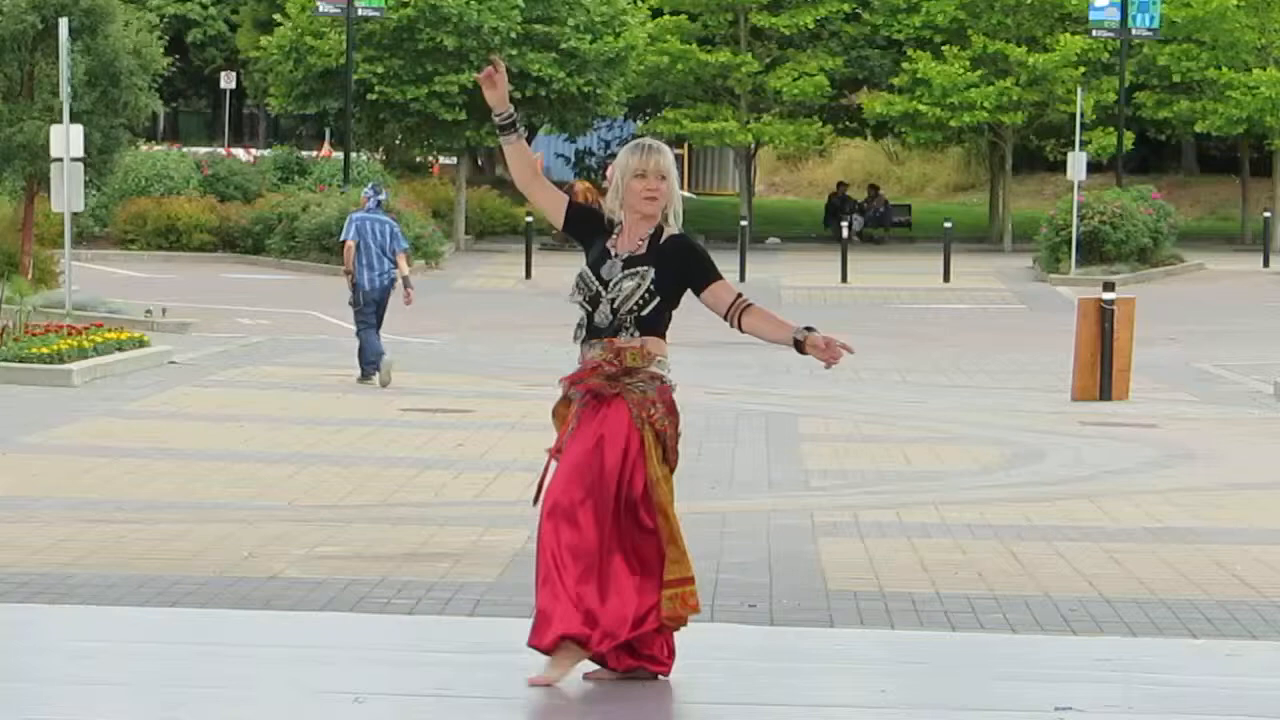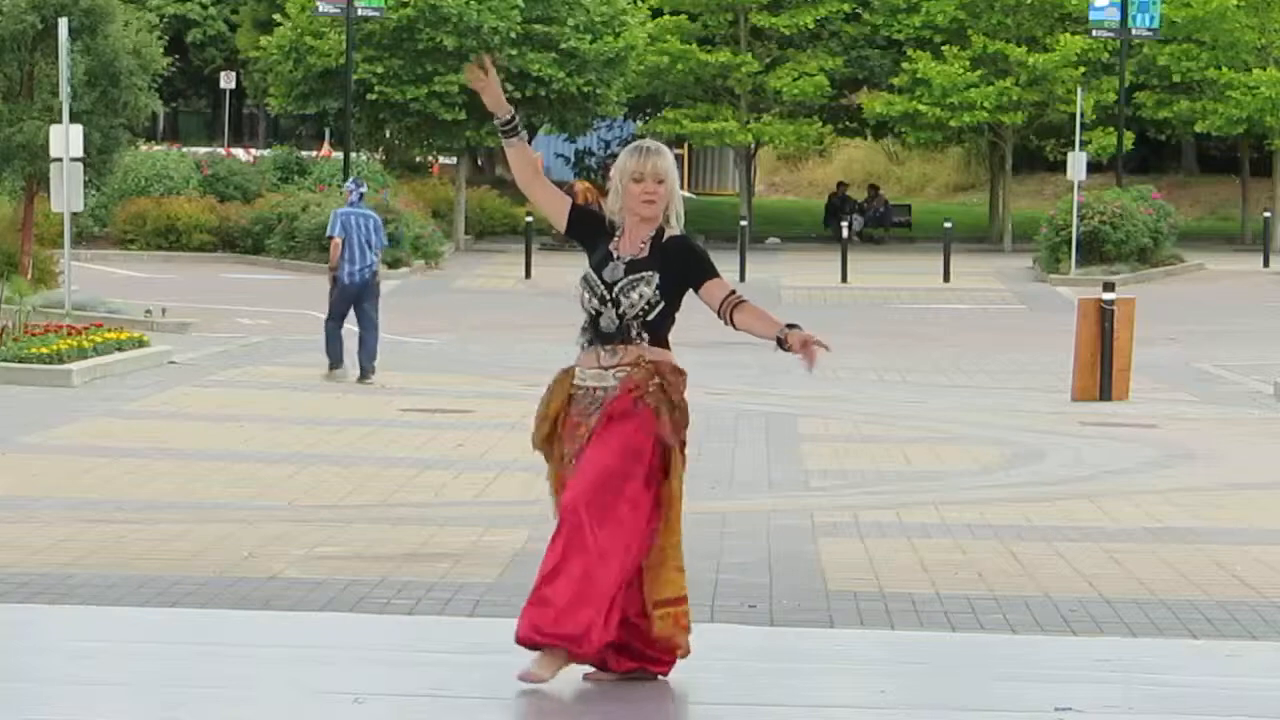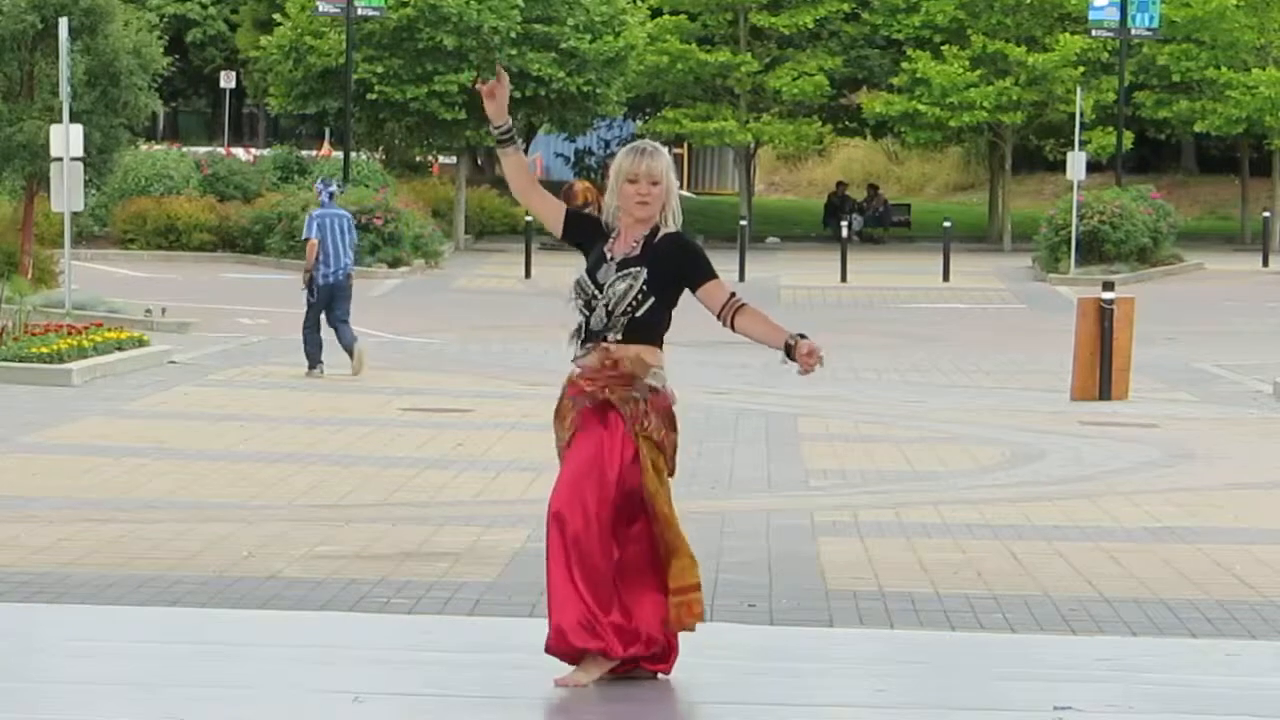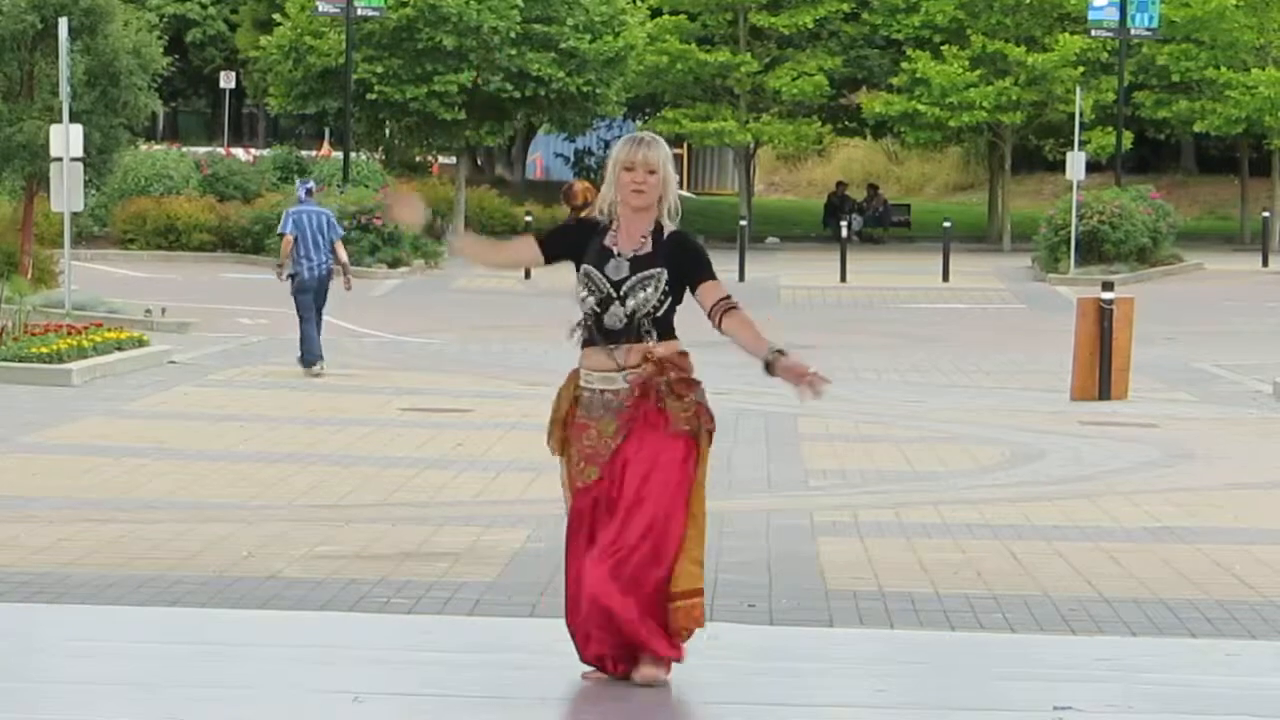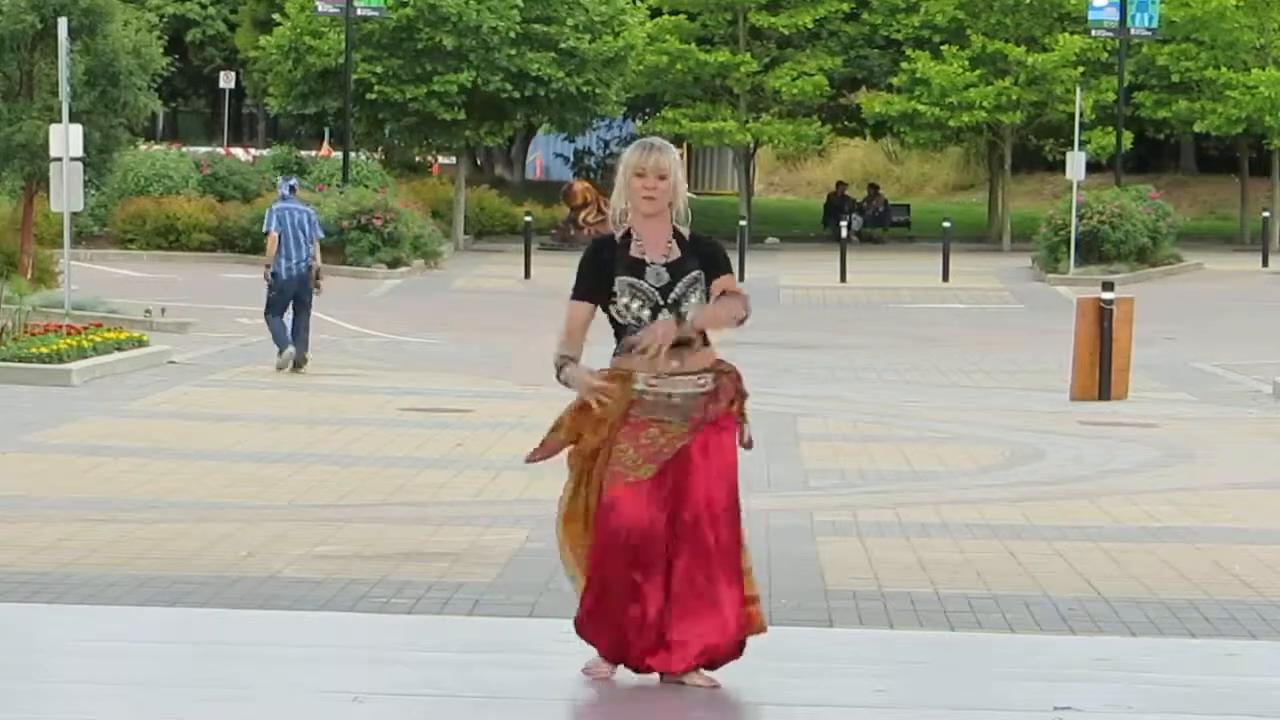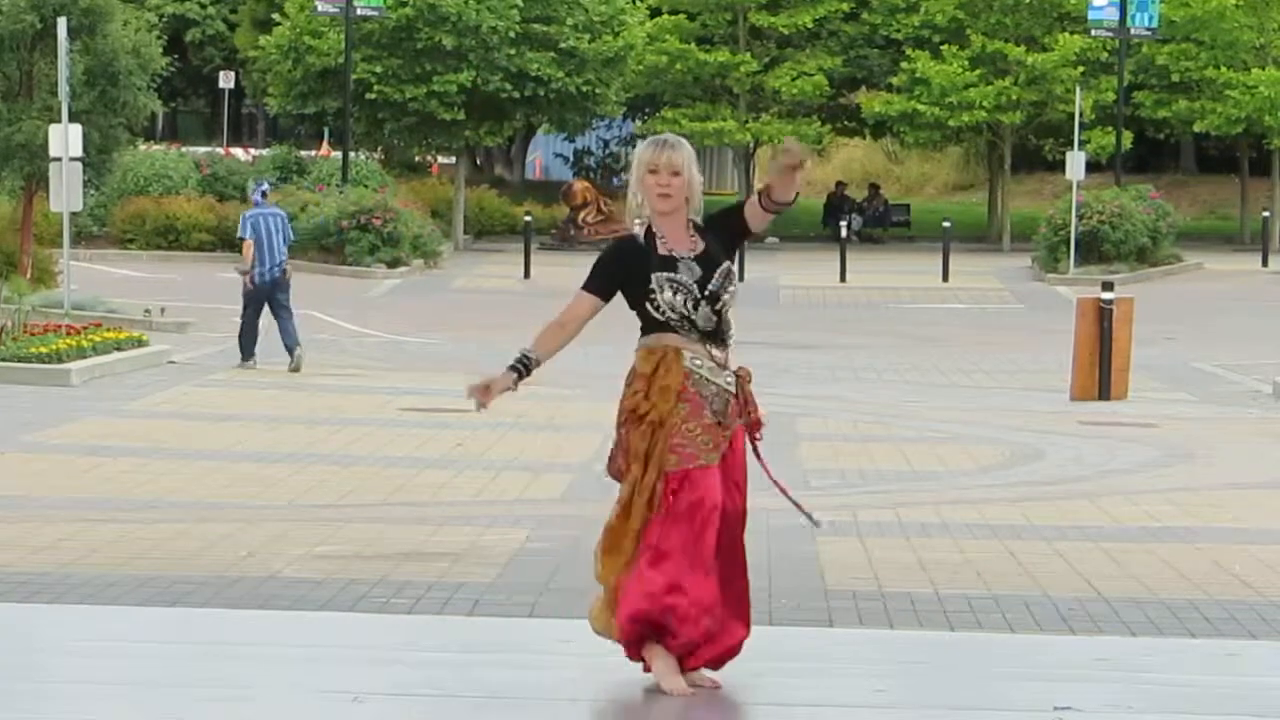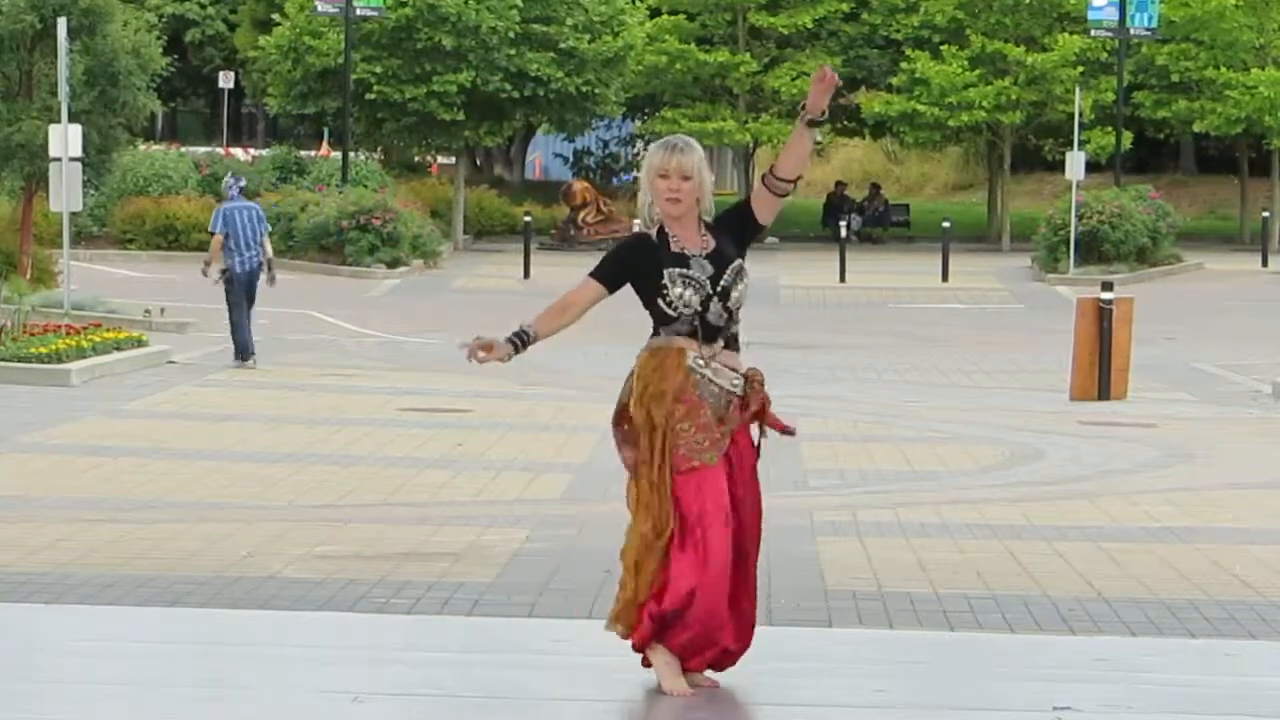
dt=0.3s
person 1, frame 1
left shoulder: (679, 250)
right shoulder: (595, 231)
left elbow: (737, 309)
right elbow: (530, 182)
left wrist: (802, 338)
right wrist: (503, 111)
left hip: (633, 391)
right hip: (593, 391)
left knee: (573, 506)
right knee: (615, 520)
left ankle: (573, 637)
right ankle: (637, 652)
person 1, frame 2
left shoulder: (680, 252)
right shoulder: (596, 233)
left elbow: (732, 305)
right elbow: (532, 182)
left wrist: (785, 334)
right wrist: (501, 109)
left hip: (640, 401)
right hip: (588, 398)
left knee: (606, 516)
right knee: (603, 519)
left ankle: (565, 639)
right ankle: (631, 653)
person 1, frame 3
left shoulder: (675, 250)
right shoulder: (594, 235)
left elbow: (731, 309)
right elbow: (527, 191)
left wrist: (790, 343)
right wrist: (500, 121)
left hip: (629, 397)
right hip: (591, 398)
left knee: (581, 515)
right knee: (616, 524)
left ankle: (605, 644)
right ankle: (639, 650)
person 1, frame 4
left shoulder: (680, 248)
right shoulder: (584, 234)
left elbow: (724, 310)
right elbow: (503, 254)
left wrist: (775, 359)
right wrist: (427, 221)
left hip: (658, 400)
right hip: (595, 399)
left knee: (649, 521)
right knee: (596, 525)
left ankle: (651, 646)
right ankle: (615, 648)
person 1, frame 5
left shoulder: (697, 248)
right shoulder: (604, 252)
left elbow: (736, 306)
right elbow: (573, 329)
left wrist: (675, 325)
right wrist: (572, 372)
left hip: (701, 406)
right hip: (631, 406)
left knee: (702, 530)
right knee: (625, 521)
left ankle: (685, 651)
right ankle: (614, 644)
person 1, frame 6
left shoulder: (718, 233)
right shoulder: (625, 252)
left elbow: (776, 201)
right elbow: (571, 318)
left wrist: (787, 168)
right wrist: (513, 373)
left hip: (721, 399)
right hip: (667, 391)
left knee: (718, 526)
right knee: (688, 510)
left ankle: (688, 650)
right ankle: (657, 637)
person 1, frame 7
left shoulder: (729, 232)
right shoulder: (638, 249)
left elbow: (781, 182)
right elbow: (574, 302)
left wrist: (812, 115)
right wrist: (512, 343)
left hip: (727, 397)
right hip: (672, 391)
left knee: (728, 527)
right knee: (692, 515)
left ankle: (691, 652)
right ankle: (662, 640)
person 2, frame 1
left shoulder: (356, 218)
right shoulder: (391, 224)
left elbow: (349, 245)
right elbow: (401, 256)
left wrist: (348, 271)
right wrist: (407, 285)
left hip: (364, 282)
right hip: (385, 282)
left knee: (365, 328)
right knee: (372, 327)
left ankle: (381, 359)
right ankle: (368, 372)
person 2, frame 2
left shoulder: (340, 214)
right shoulder: (374, 217)
left elbow: (336, 242)
left wrist: (332, 268)
left hip: (346, 277)
right hip: (369, 277)
left knee: (334, 321)
right knee: (368, 325)
left ankle: (336, 366)
right ankle: (367, 372)
person 2, frame 3
left shoulder: (315, 216)
right shoulder: (346, 217)
left elbow: (313, 243)
left wrist: (307, 270)
left hip: (320, 277)
right hip: (342, 278)
left knee: (312, 322)
right knee: (340, 321)
left ankle: (315, 366)
right ankle: (353, 347)
person 2, frame 4
left shoulder: (292, 213)
right shoulder: (326, 214)
left elbow: (288, 239)
right elbow: (338, 243)
left wrist: (281, 264)
right wrist: (346, 271)
left hip: (303, 272)
right hip: (324, 271)
left knee: (307, 318)
right knee: (315, 315)
left ankle: (314, 362)
right ankle: (309, 357)
person 2, frame 5
left shoulder: (276, 210)
right shoulder: (308, 212)
left elbow: (273, 237)
right elbow: (316, 244)
left wrist: (268, 265)
right wrist: (318, 275)
left hip: (283, 271)
right hip: (305, 271)
left knee: (273, 314)
right knee: (301, 316)
left ankle: (286, 348)
right ankle: (300, 361)
person 2, frame 6
left shoulder: (249, 216)
right shoulder: (281, 215)
left elbow: (248, 245)
left wrist: (246, 272)
left hip: (258, 275)
right hip: (280, 274)
left knee: (250, 318)
right knee: (284, 316)
left ankle: (248, 358)
right ankle: (295, 349)
person 2, frame 7
left shoulder: (223, 209)
right shoulder: (255, 208)
left elbow: (218, 239)
right elbow: (265, 239)
left wrist: (208, 263)
right wrist: (271, 266)
left hip: (235, 267)
right hip: (254, 266)
left knee: (238, 313)
right knee: (245, 310)
left ankle: (247, 357)
right ankle: (241, 352)
